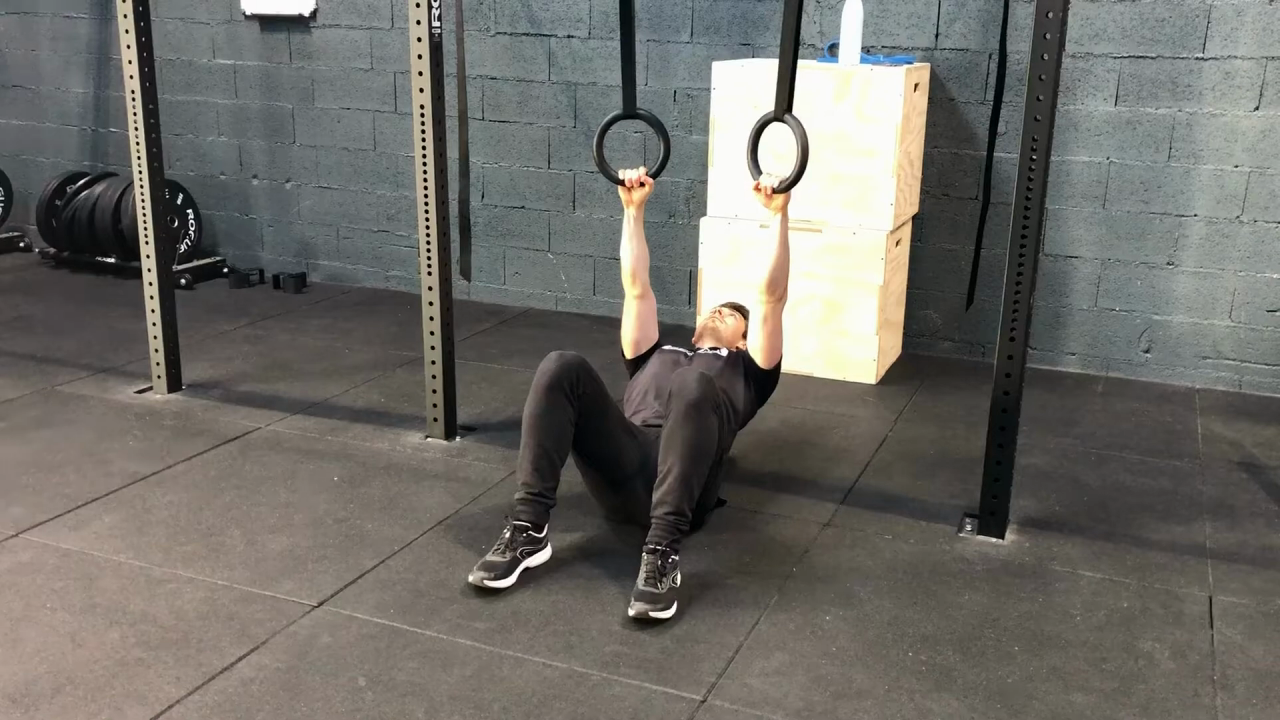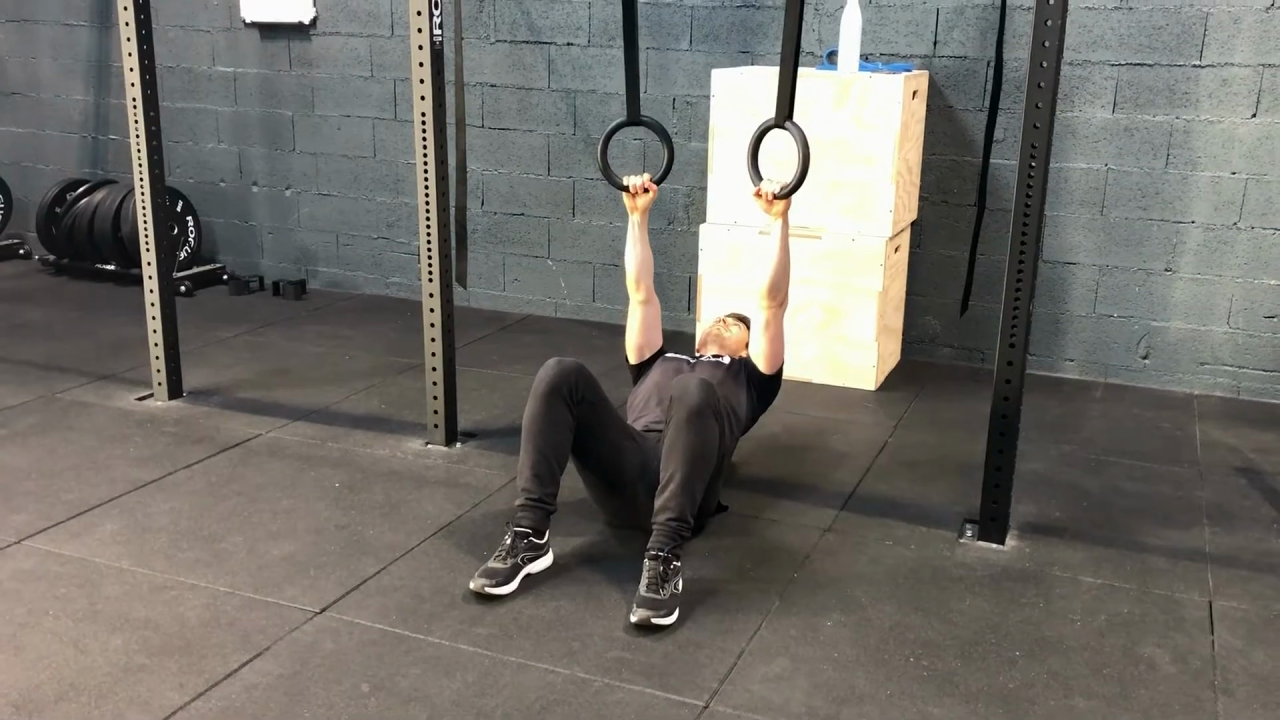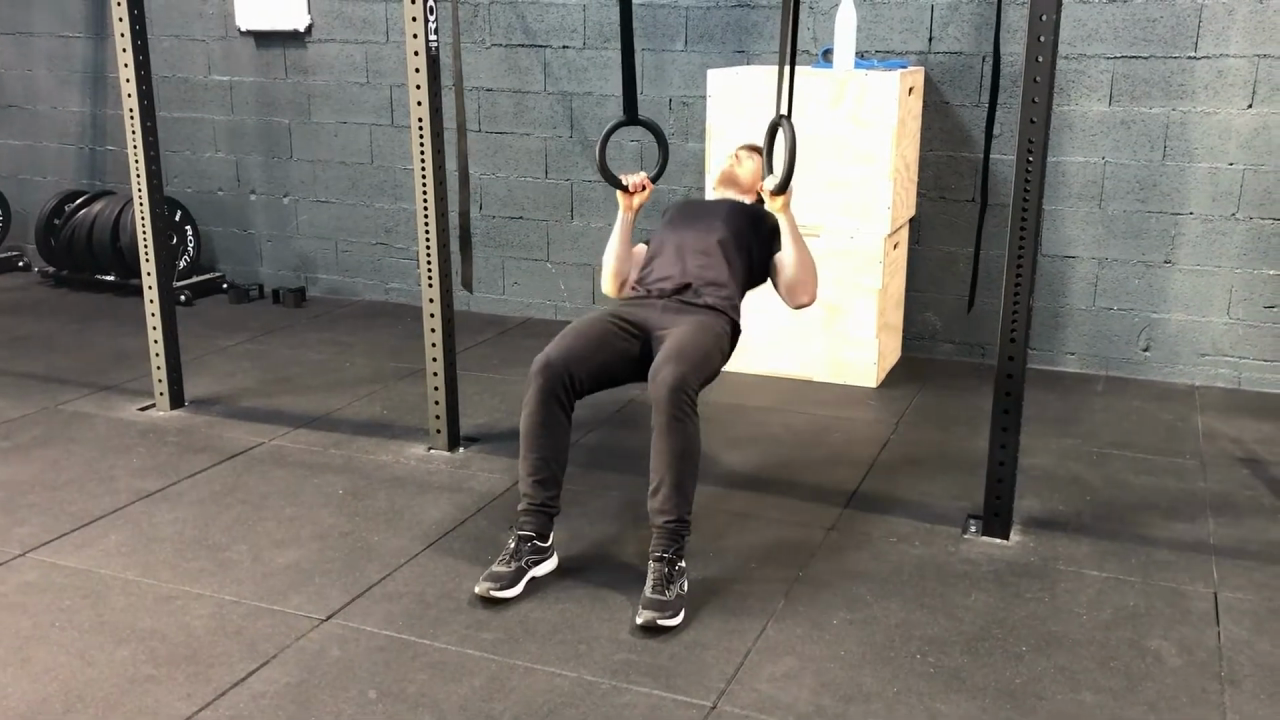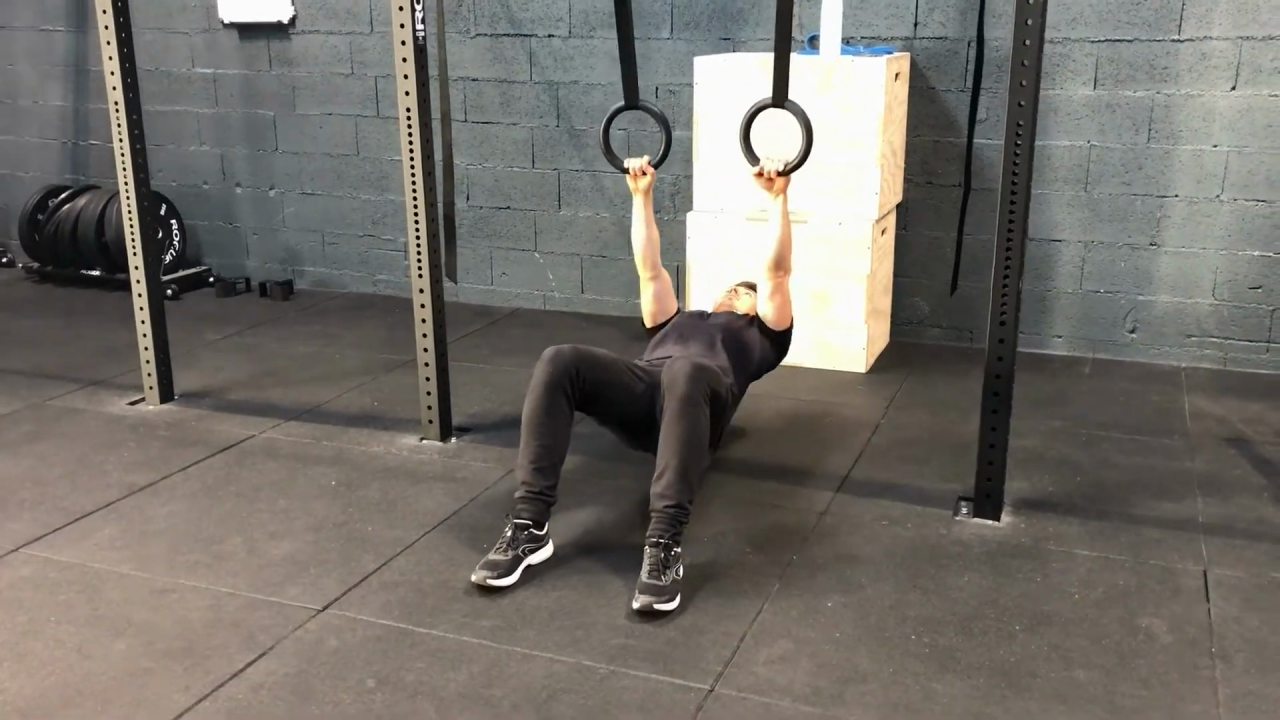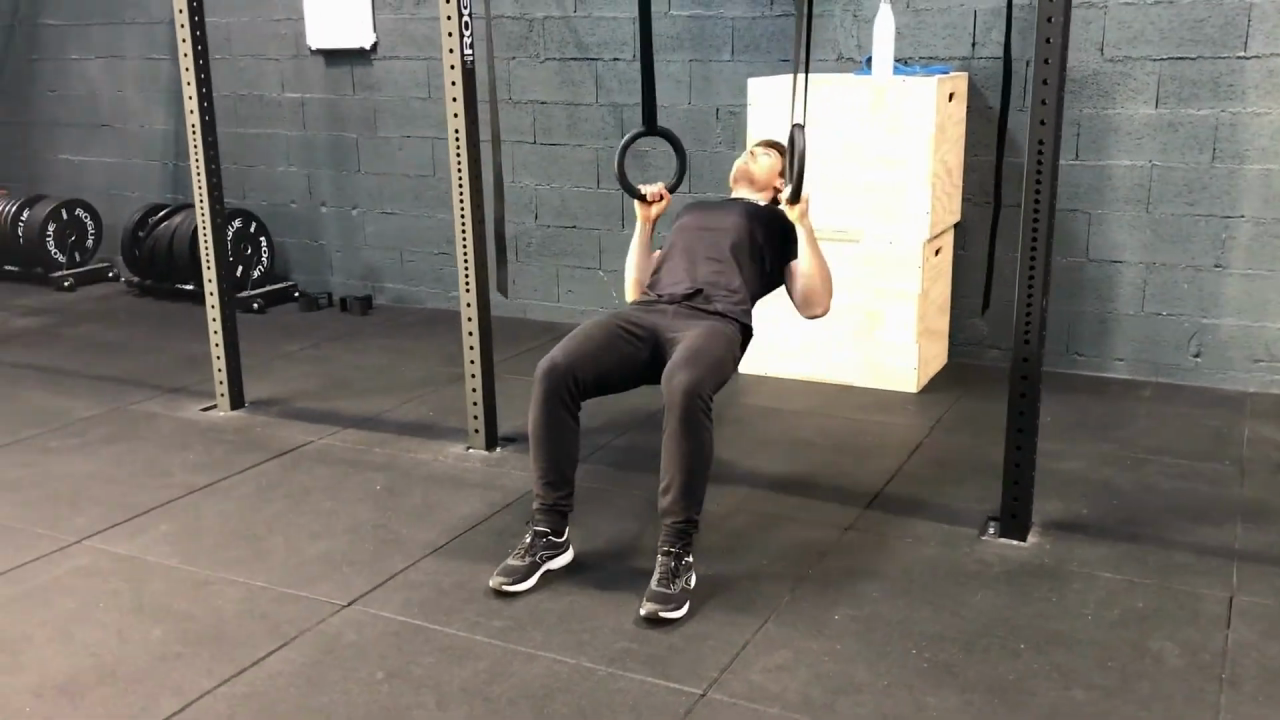
dt=1s
person 1, frame 1
left shoulder: (747, 370)
right shoulder: (656, 356)
left elbow: (770, 297)
right elbow: (636, 289)
left wrist: (777, 214)
right wrist: (633, 209)
left hip: (683, 471)
right hip: (622, 468)
left knee: (691, 385)
right knee: (562, 369)
left ankle: (662, 551)
right ankle: (528, 528)
person 1, frame 2
left shoulder: (750, 377)
right shoulder: (659, 363)
left elbow: (771, 304)
right elbow: (642, 294)
left wrist: (778, 220)
right wrist: (639, 215)
left hip: (683, 477)
right hip: (622, 476)
left knee: (693, 392)
right knee: (560, 374)
left ankle: (663, 558)
right ankle: (529, 534)
person 1, frame 3
left shoulder: (763, 225)
right shoulder: (676, 214)
left elbow: (802, 295)
right elbow: (614, 284)
left wrist: (783, 211)
right wrist: (627, 212)
left hip: (703, 318)
right hip: (638, 310)
left knee: (670, 383)
right knee: (549, 370)
left ankle: (668, 559)
right ankle: (534, 538)
person 1, frame 4
left shoulder: (761, 335)
right shoulder: (679, 320)
left elbow: (775, 274)
right elbow: (649, 269)
left wrist: (777, 197)
right wrist: (642, 195)
left hip: (699, 394)
right hip: (640, 391)
left knee: (685, 374)
right knee: (557, 362)
left ankle: (664, 544)
right ankle: (529, 525)
person 1, frame 5
left shoulder: (779, 226)
right shoulder: (692, 212)
left elbow: (815, 305)
right elbow: (637, 291)
left wrist: (801, 221)
right wrist: (644, 223)
left hip: (714, 322)
right hip: (650, 314)
left knee: (684, 388)
right knee: (554, 373)
left ankle: (676, 553)
right ankle: (550, 533)
